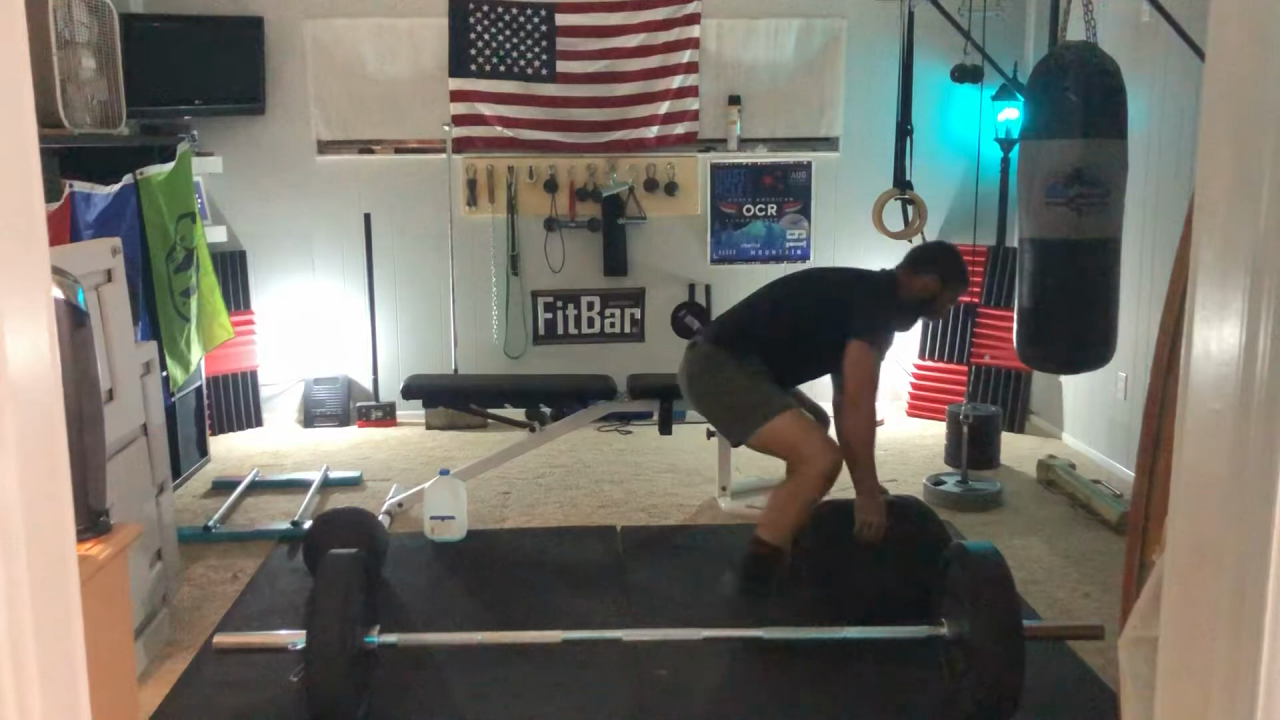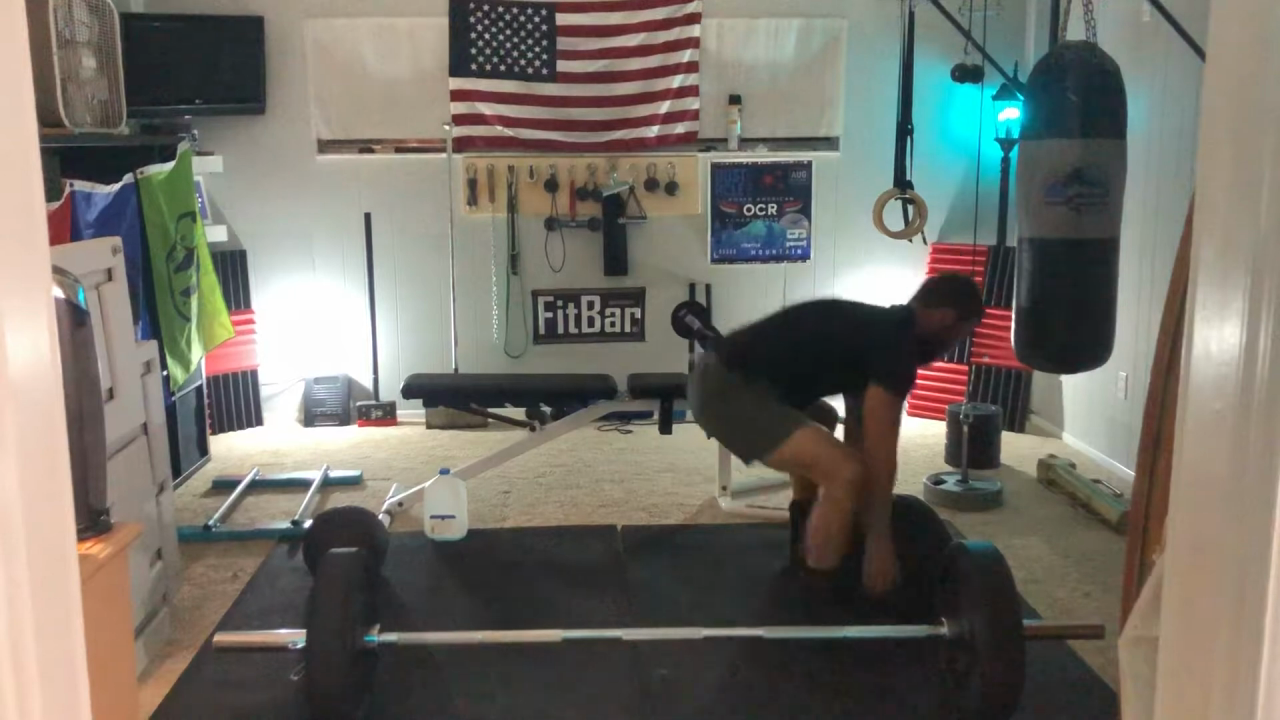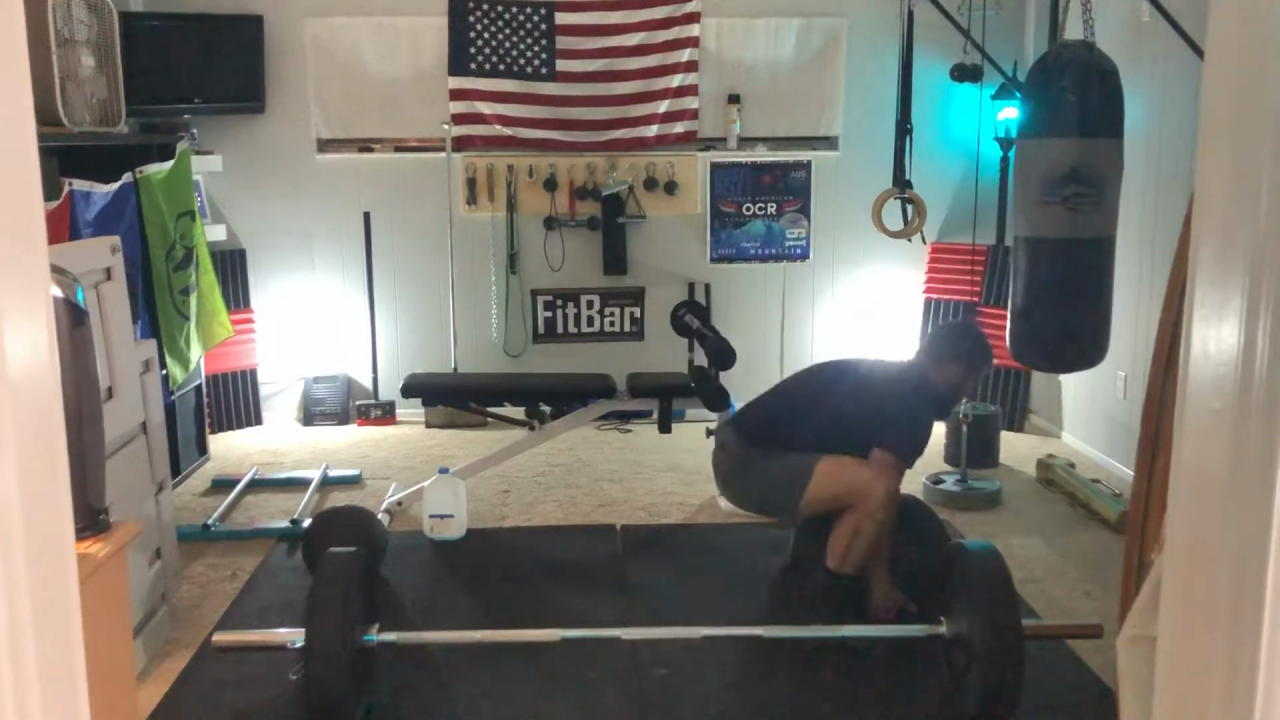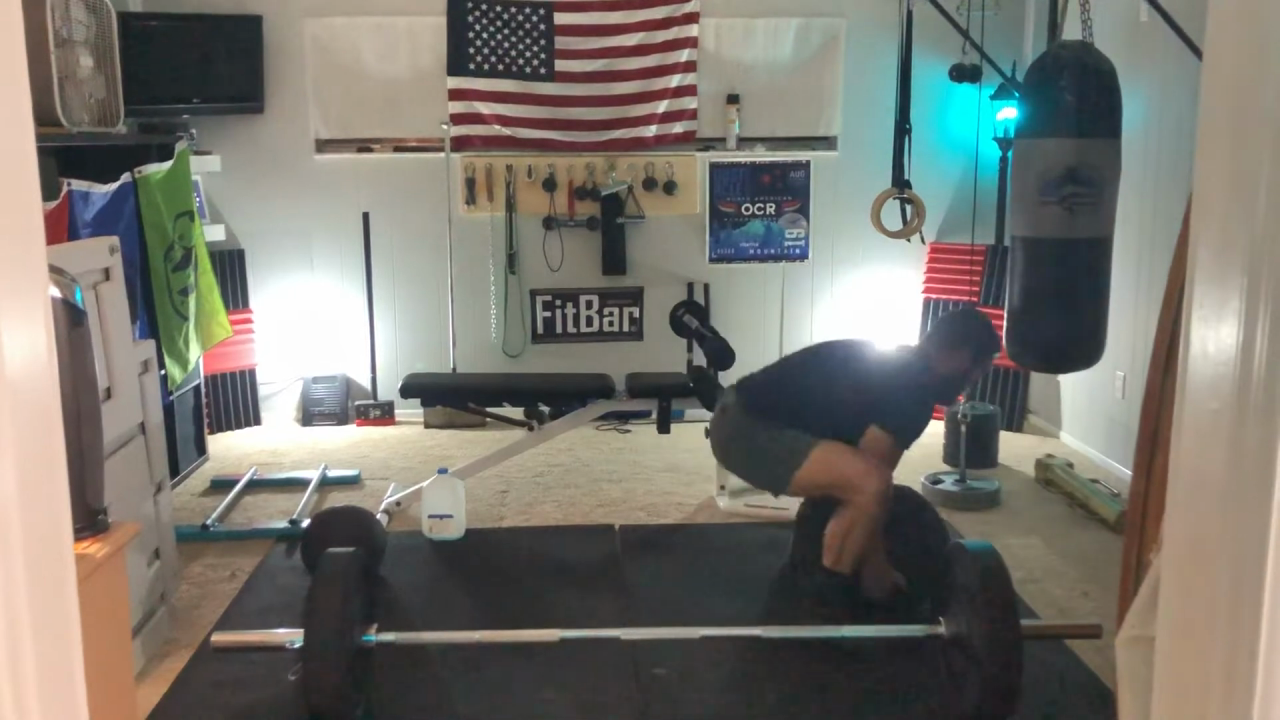
dt=0.2s
person 1, frame 1
left shoulder: (866, 293)
right shoulder: (880, 305)
left elbow: (847, 399)
right elbow: (857, 405)
left wrist: (865, 484)
right wrist: (867, 494)
left hip: (724, 360)
right hip: (720, 368)
left knee: (811, 430)
right knee: (820, 459)
right ankle: (757, 574)
person 1, frame 2
left shoulder: (878, 330)
right shoulder: (896, 346)
left elbow: (858, 436)
right elbow: (879, 452)
left wrist: (862, 516)
right wrist: (879, 542)
left hip: (727, 379)
right hip: (728, 391)
left knee: (819, 428)
right knee: (843, 471)
left ankle: (806, 542)
person 1, frame 3
left shoulder: (884, 378)
right shoulder: (910, 409)
left elbow: (867, 474)
right elbow: (883, 494)
right wrist: (881, 585)
left hip: (741, 442)
right hip: (747, 461)
right knee: (876, 490)
person 1, frame 4
left shoulder: (893, 364)
right shoulder: (911, 394)
left elbow: (860, 464)
right elbow: (870, 483)
right wrist: (876, 566)
left hip: (742, 415)
right hip: (745, 430)
right knee: (870, 485)
